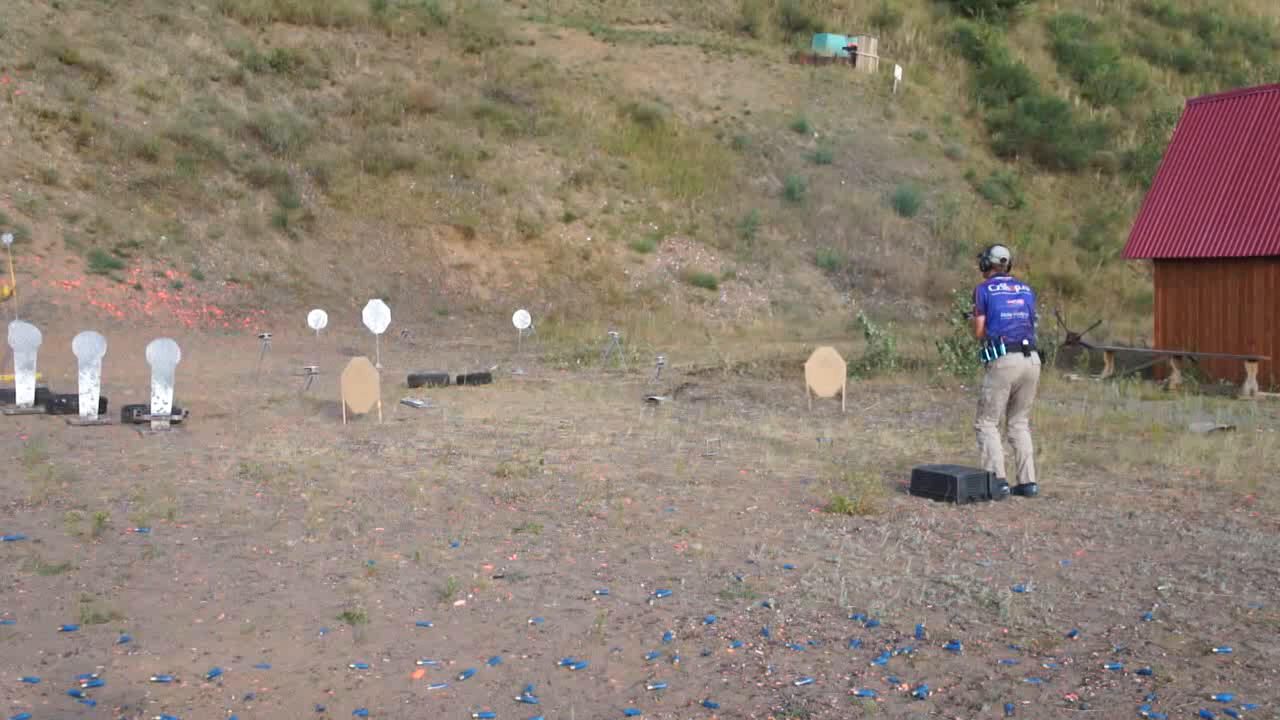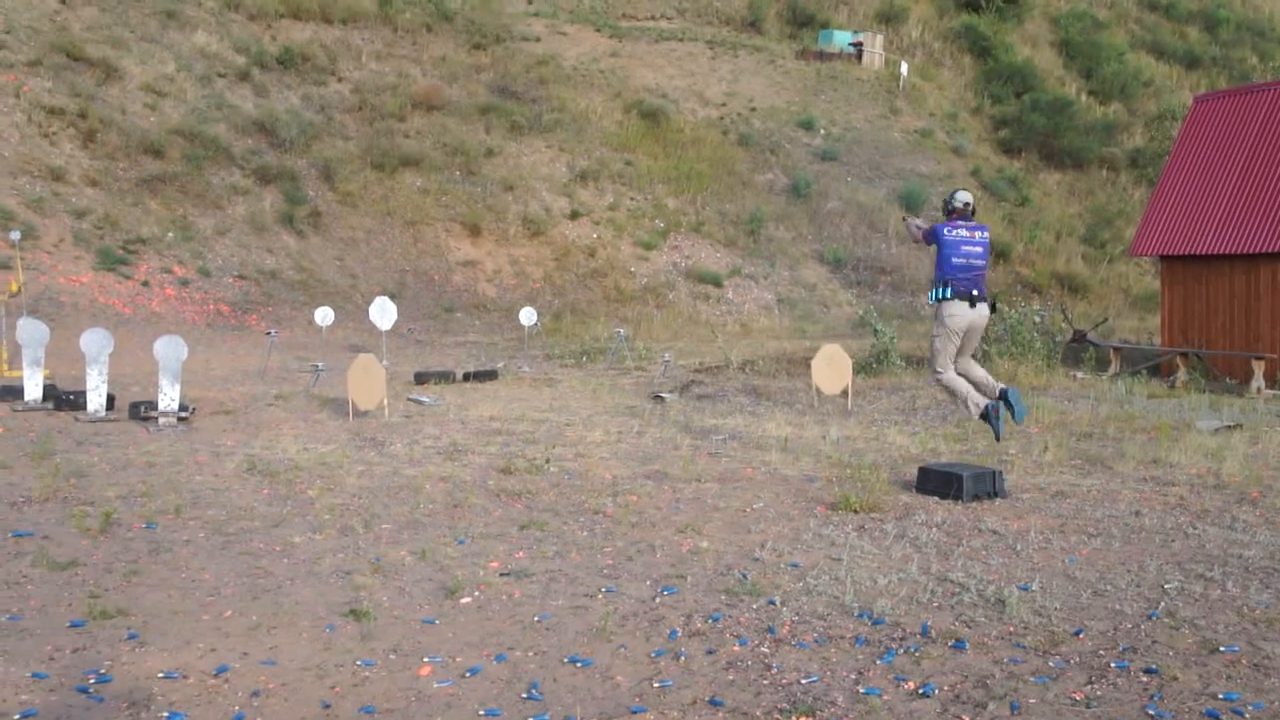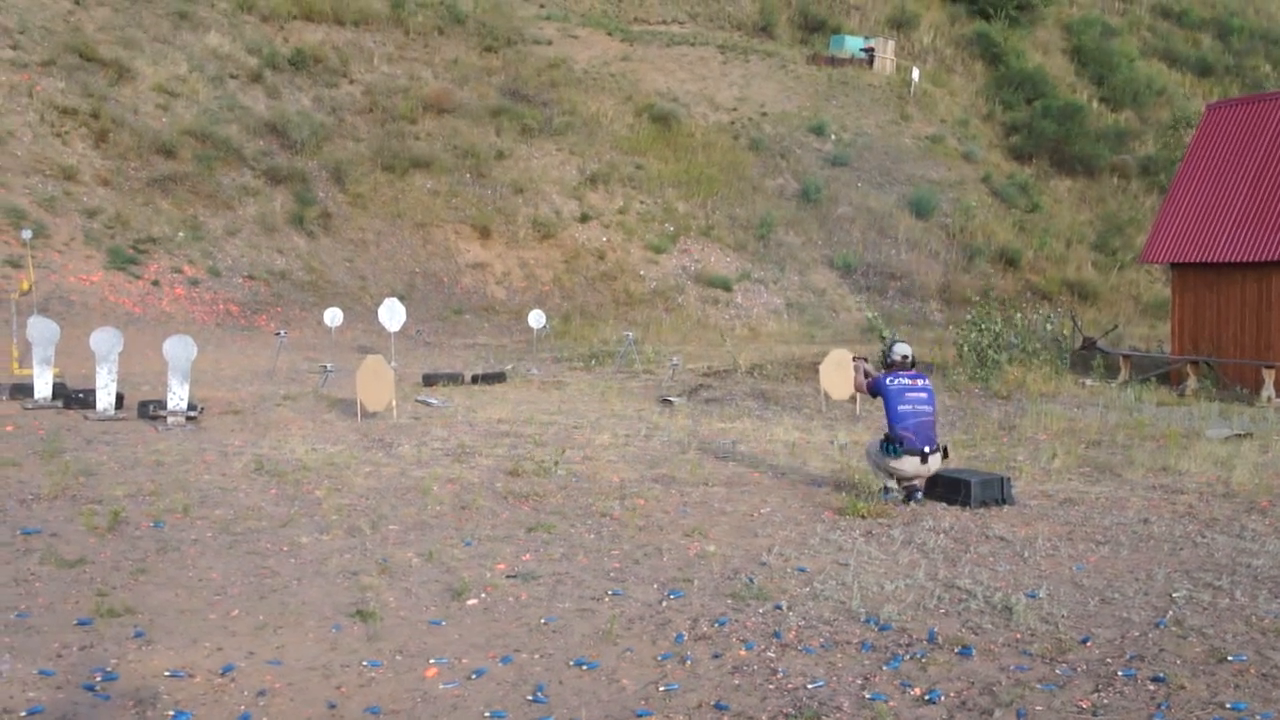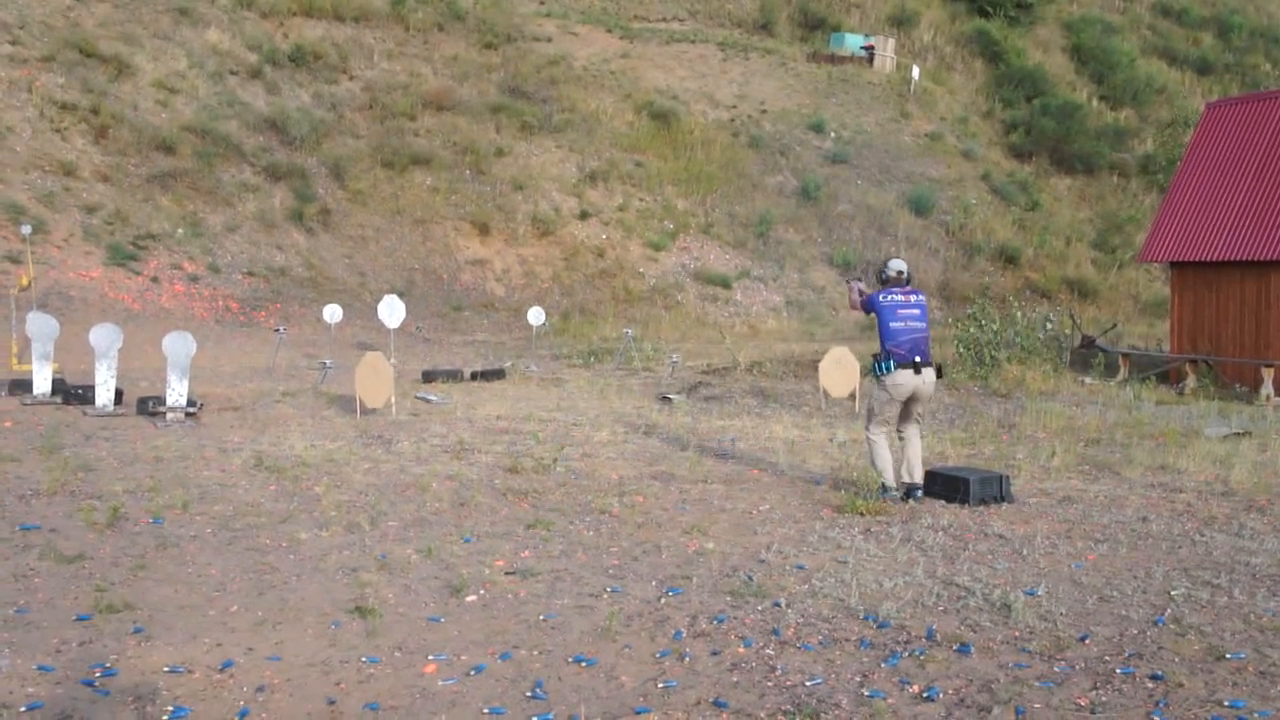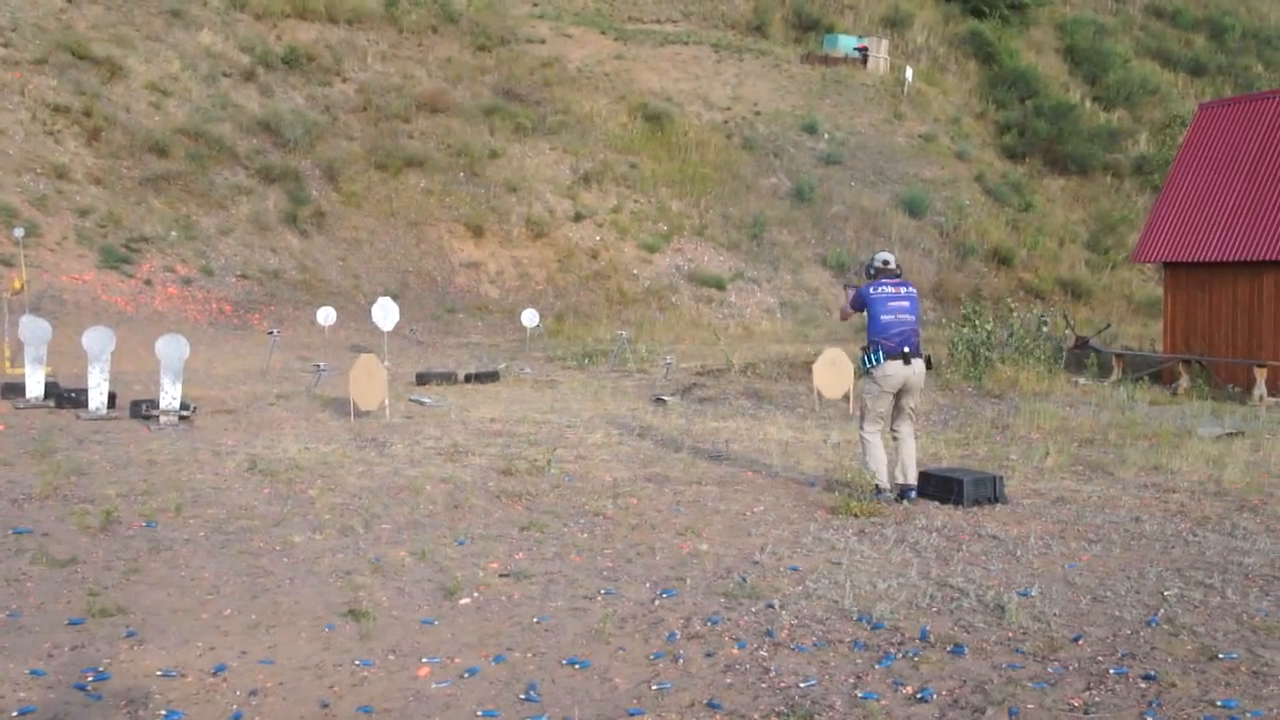
dt=0.7s
person 1, frame 1
left shoulder: (983, 289)
right shoulder: (1027, 290)
left elbow: (979, 332)
left wrist: (974, 318)
left hip: (1003, 362)
right hip: (1031, 361)
left knee: (987, 424)
right knee: (1019, 425)
left ankle: (997, 480)
right ankle: (1027, 481)
person 1, frame 2
left shoulder: (942, 230)
right shoulder: (983, 232)
left elbow: (917, 237)
left wrist: (911, 224)
right wrist: (920, 223)
left hip: (953, 309)
right hip: (980, 310)
left knee: (943, 371)
right knee: (963, 363)
left ankle: (985, 408)
right ankle: (1001, 392)
person 1, frame 3
left shoulder: (885, 381)
right shoulder: (925, 380)
left elbow: (860, 387)
left wrist: (859, 369)
right wrist: (871, 371)
left hip: (905, 462)
right hip: (933, 462)
left knee: (873, 450)
left ankle: (891, 488)
right ankle: (913, 487)
person 1, frame 4
left shoulder: (879, 298)
right shoulder: (920, 297)
left elbow: (855, 305)
left wrist: (854, 290)
left hip: (896, 376)
right hip: (926, 375)
left knee: (876, 430)
right knee: (910, 429)
left ankle: (889, 486)
right ankle: (914, 484)
person 1, frame 5
left shoulder: (867, 291)
right shoulder: (911, 290)
left elbow: (845, 315)
left wrist: (850, 297)
left hip: (885, 367)
right hip: (915, 366)
left knee: (871, 429)
right knee: (905, 428)
left ankle: (883, 488)
right ankle: (908, 486)
